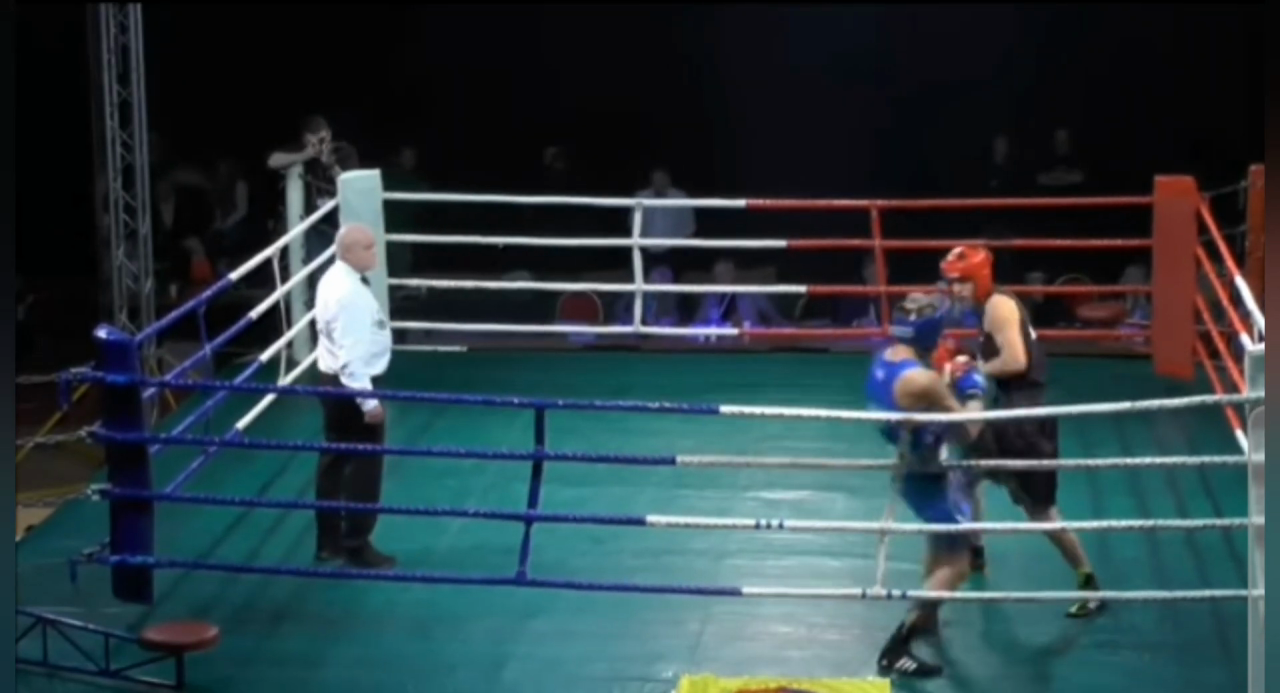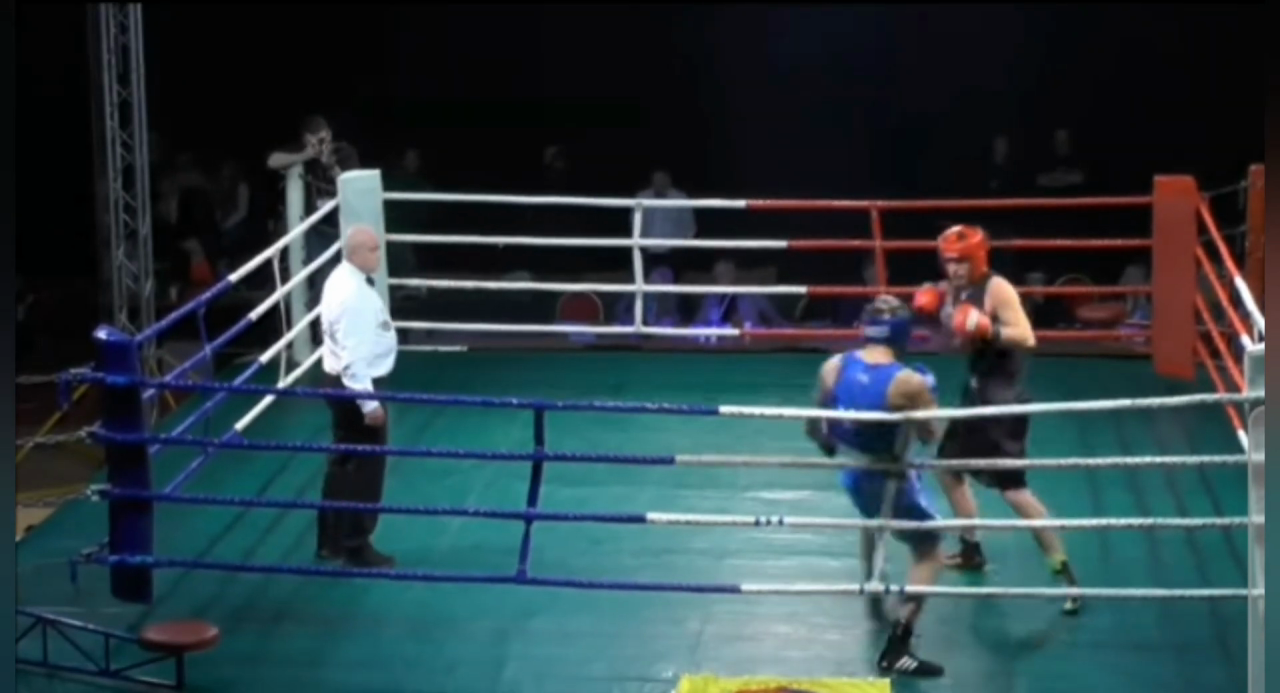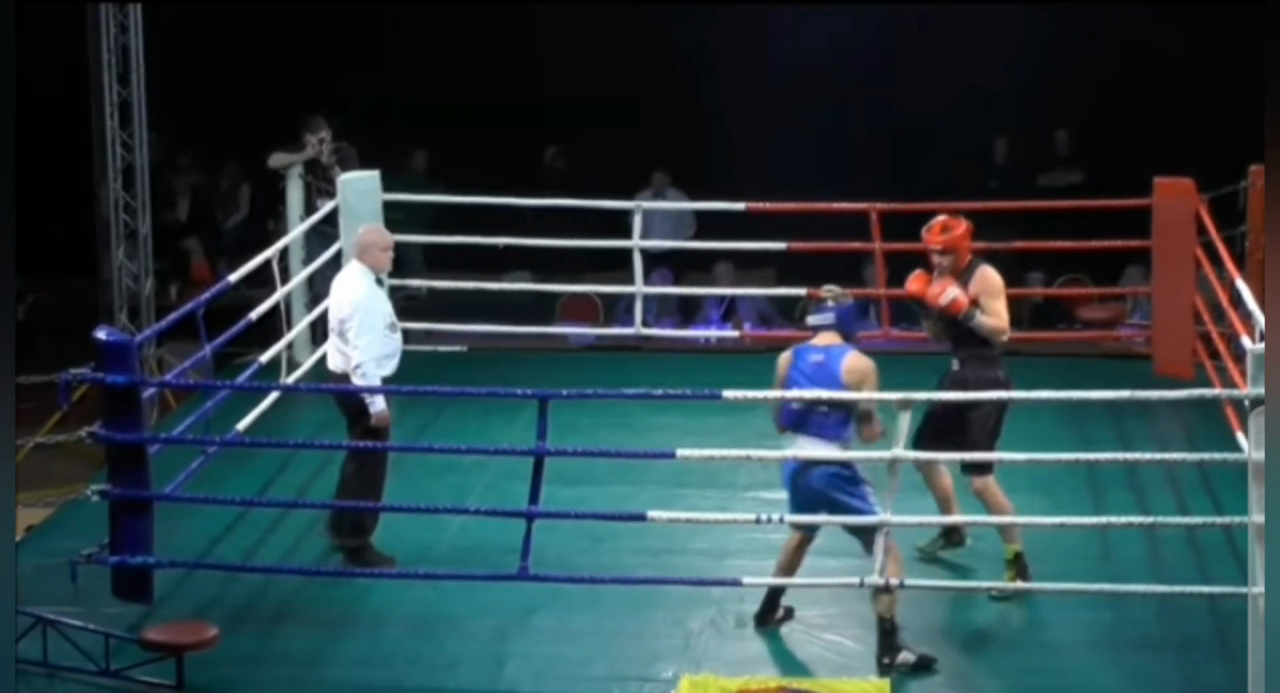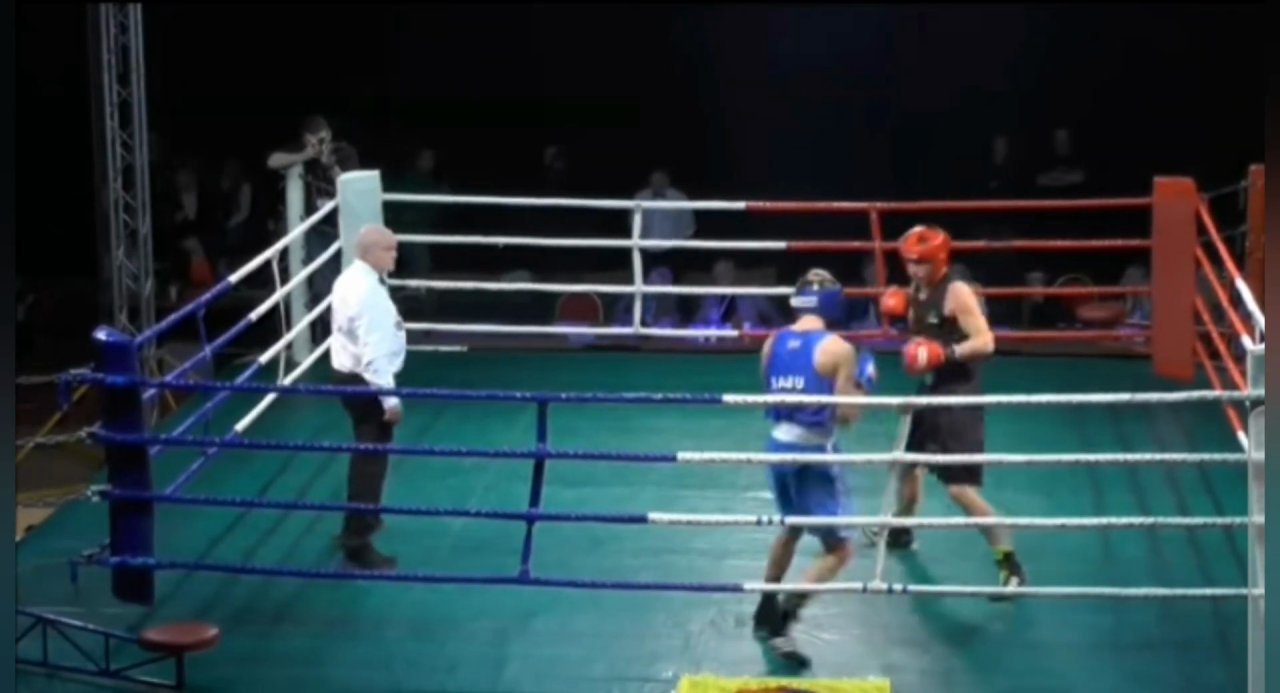
dt=0.2s
person 1, frame 1
left shoulder: (880, 361)
right shoulder: (922, 381)
right elbow: (967, 432)
right wrist: (975, 393)
left hip: (905, 469)
right hip: (928, 476)
left knee: (943, 543)
right knee: (955, 564)
left ankle: (923, 618)
right ankle: (895, 650)
person 1, frame 2
left shoulder: (834, 367)
right shoulder: (909, 382)
left elbow: (813, 426)
right elbow: (929, 436)
left wrist: (830, 445)
right wrist: (926, 394)
left hip: (854, 473)
right hip: (890, 478)
left knee: (874, 525)
right knee: (929, 557)
right ankle: (895, 652)
person 1, frame 3
left shoulder: (787, 360)
right shoulder: (859, 364)
left elbow: (780, 424)
right elbow: (870, 432)
right wrist: (882, 418)
left hip: (795, 466)
right hip: (835, 470)
left knee: (802, 533)
right knee: (885, 551)
left ankle: (769, 609)
right ankle: (890, 648)
person 1, frame 4
left shoulder: (772, 344)
right shoulder: (838, 349)
right elbow: (846, 414)
right wrist: (863, 384)
left hip: (778, 447)
right hip: (814, 455)
left knee: (791, 528)
right knee: (837, 549)
left ankle: (768, 609)
right ankle: (778, 622)
person 2, frame 1
left shoulder: (998, 305)
right shoulder: (991, 307)
left elbow: (1016, 362)
left wrist: (974, 370)
left hip: (1028, 414)
right hip: (1005, 409)
left knee: (1041, 511)
left ankle: (1089, 582)
right ankle: (972, 554)
person 2, frame 2
left shoulder: (996, 288)
right shoulder: (955, 291)
left elbow: (1027, 339)
right elbow: (958, 341)
left wrist: (986, 328)
right wrist: (934, 314)
left hip: (1002, 397)
right hip: (976, 392)
left knee: (1014, 490)
right knee: (950, 471)
left ankle: (1064, 571)
right ankle: (971, 551)
person 2, frame 3
left shoulder: (984, 276)
right shoulder: (941, 277)
left elbow: (1001, 331)
right elbow: (934, 333)
left wrist: (964, 311)
right wrist: (922, 303)
left hip: (984, 381)
right hip: (957, 374)
left knee: (979, 478)
right knee: (926, 452)
left ankle: (1017, 564)
right ankle: (952, 530)
person 2, frame 4
left shoulder: (957, 291)
right shoulder: (917, 291)
left elbow: (986, 342)
left wrist: (945, 353)
right wrist: (898, 318)
left hip: (960, 394)
right hip: (932, 388)
left knee: (960, 487)
left ankle: (1009, 563)
right ankle: (900, 531)
person 3, frame 1
left shoulder: (335, 279)
right shoulder: (348, 293)
right elbow: (351, 355)
right wrist: (368, 400)
left hip: (332, 381)
right hip: (351, 386)
left knee: (335, 460)
right knee: (365, 465)
left ankle: (330, 540)
right ankle: (356, 545)
person 3, frame 2
left shoulder: (344, 280)
right shoulder: (352, 294)
right elbow: (353, 356)
right wrist: (369, 401)
left hip: (340, 384)
right hip: (355, 386)
left knee: (343, 460)
right knee: (367, 464)
left ankle: (331, 539)
right ankle: (356, 545)
person 3, frame 3
left shoulder: (351, 278)
right shoulder: (362, 294)
right elbow: (363, 356)
right wrist: (376, 403)
left hip: (346, 379)
right hip: (359, 383)
left knee: (360, 456)
right knee: (369, 462)
left ankle: (341, 525)
right ankle: (357, 545)
person 3, frame 4
left shoulder: (350, 279)
right shoulder: (368, 292)
right elbow: (374, 352)
right wrist: (390, 398)
left hip: (348, 376)
right hip: (364, 382)
left knee: (367, 452)
right knee: (371, 459)
left ankle: (358, 524)
right ankle: (358, 544)
person 4, frame 1
left shoulder: (343, 152)
right shoulder: (300, 151)
right elbow: (272, 161)
left wrist: (331, 166)
right wrist: (305, 155)
right hip: (315, 228)
person 4, frame 2
left shoulder: (343, 152)
right shoulder: (299, 152)
right elbow: (272, 162)
left wrist: (332, 166)
right wrist: (304, 155)
right hip: (315, 226)
right knee: (319, 281)
person 4, frame 3
left shoulder: (344, 152)
right shoulder: (299, 151)
right elbow: (272, 161)
left wrist: (332, 166)
right wrist: (305, 156)
right hip: (315, 227)
right knee: (321, 283)
right ankle: (323, 332)
person 4, frame 4
left shoulder: (343, 152)
right shoulder: (299, 151)
right elbow: (272, 162)
left wrist: (331, 166)
right wrist: (304, 156)
right hip: (315, 228)
right knee: (322, 284)
right ankle: (322, 334)
